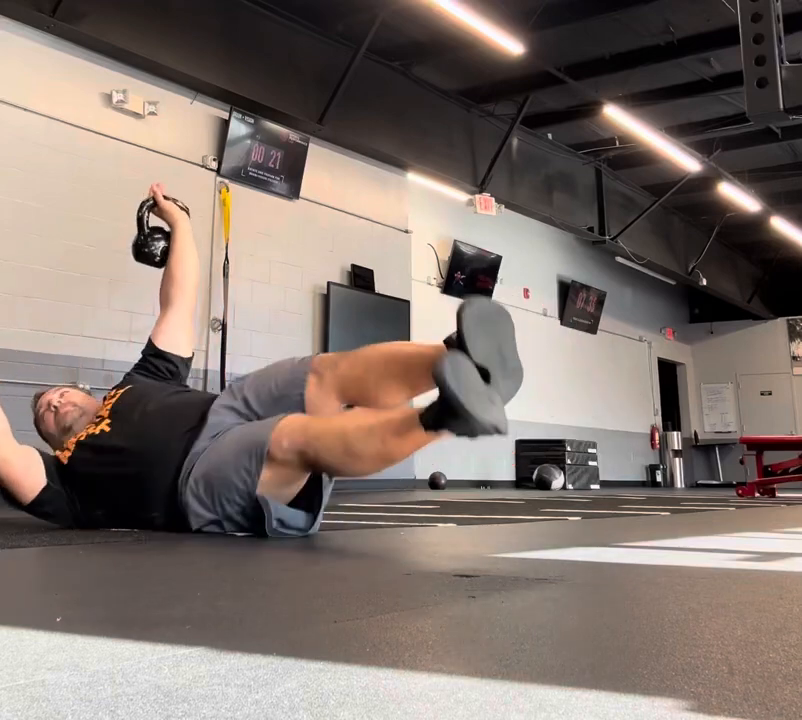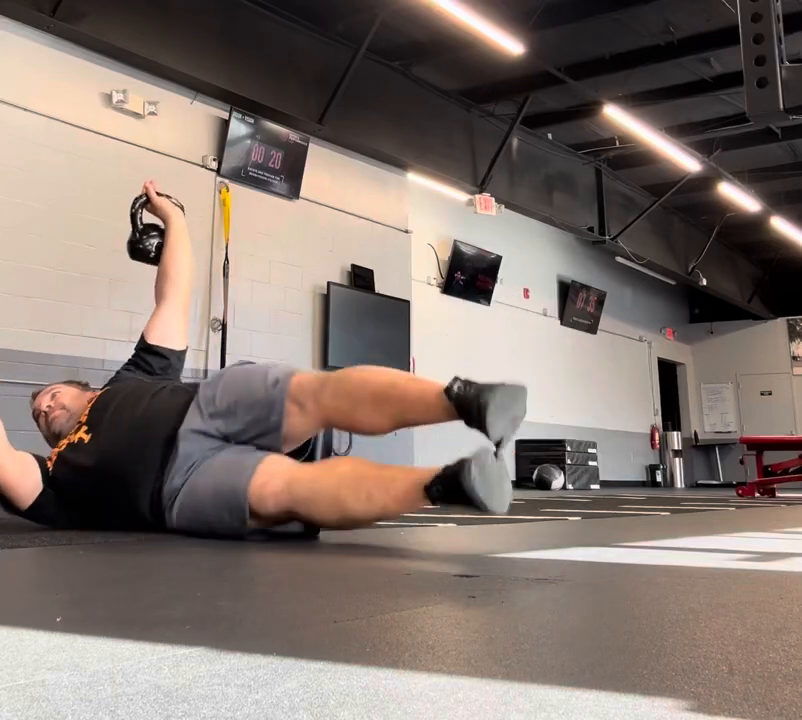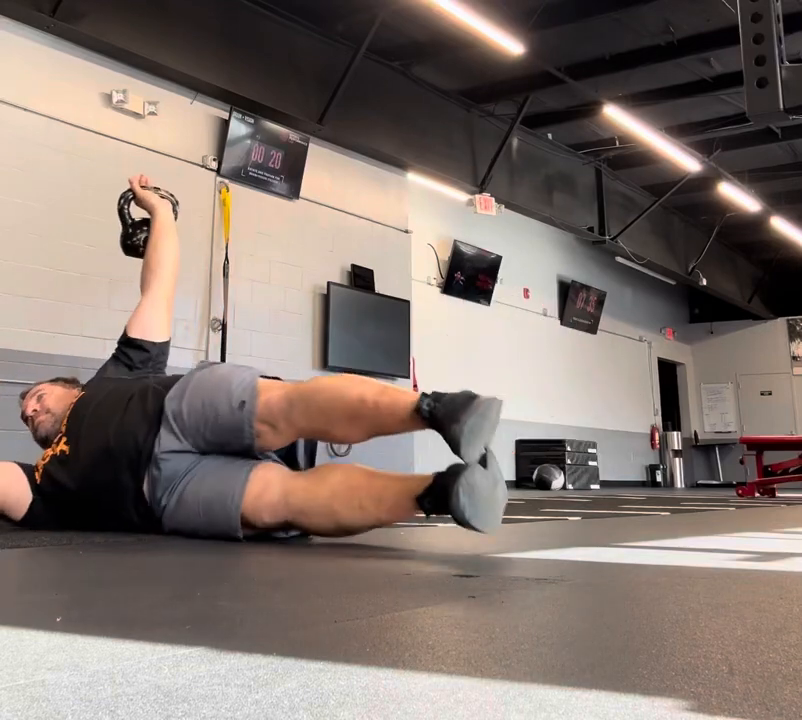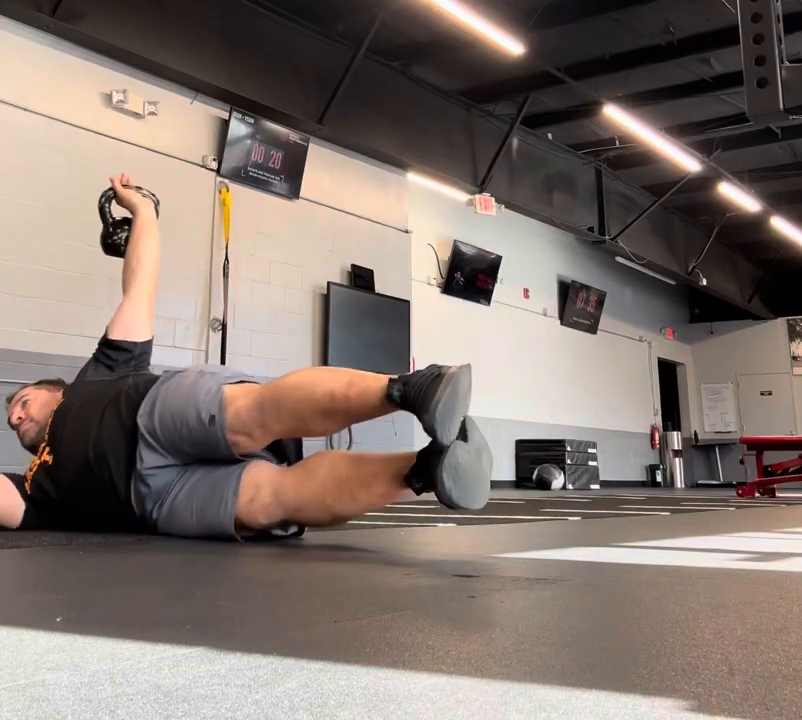
dt=0.2s
person 1, frame 1
left shoulder: (140, 385)
right shoulder: (67, 476)
left elbow: (178, 308)
left wrist: (178, 223)
right hip: (207, 481)
left knee: (337, 373)
right knee: (299, 439)
left ankle: (466, 359)
right ankle: (443, 417)
person 1, frame 2
left shoulder: (131, 381)
right shoulder: (60, 479)
left elbow: (173, 299)
left wrist: (172, 219)
right hip: (188, 483)
left knee: (318, 393)
right knee: (286, 486)
left ankle: (462, 399)
right ankle: (447, 484)
person 1, frame 3
left shoulder: (116, 376)
right shoulder: (49, 484)
left elbow: (157, 294)
left wrist: (160, 213)
right hip: (175, 485)
left knee: (288, 406)
right knee: (277, 498)
left ankle: (436, 410)
right ankle: (439, 491)
person 1, frame 4
left shoulder: (100, 376)
right shoulder: (42, 489)
left elbow: (139, 289)
left wrist: (142, 210)
right hip: (165, 491)
left knee: (254, 412)
right knee: (270, 498)
left ankle: (410, 390)
right ankle: (426, 469)
